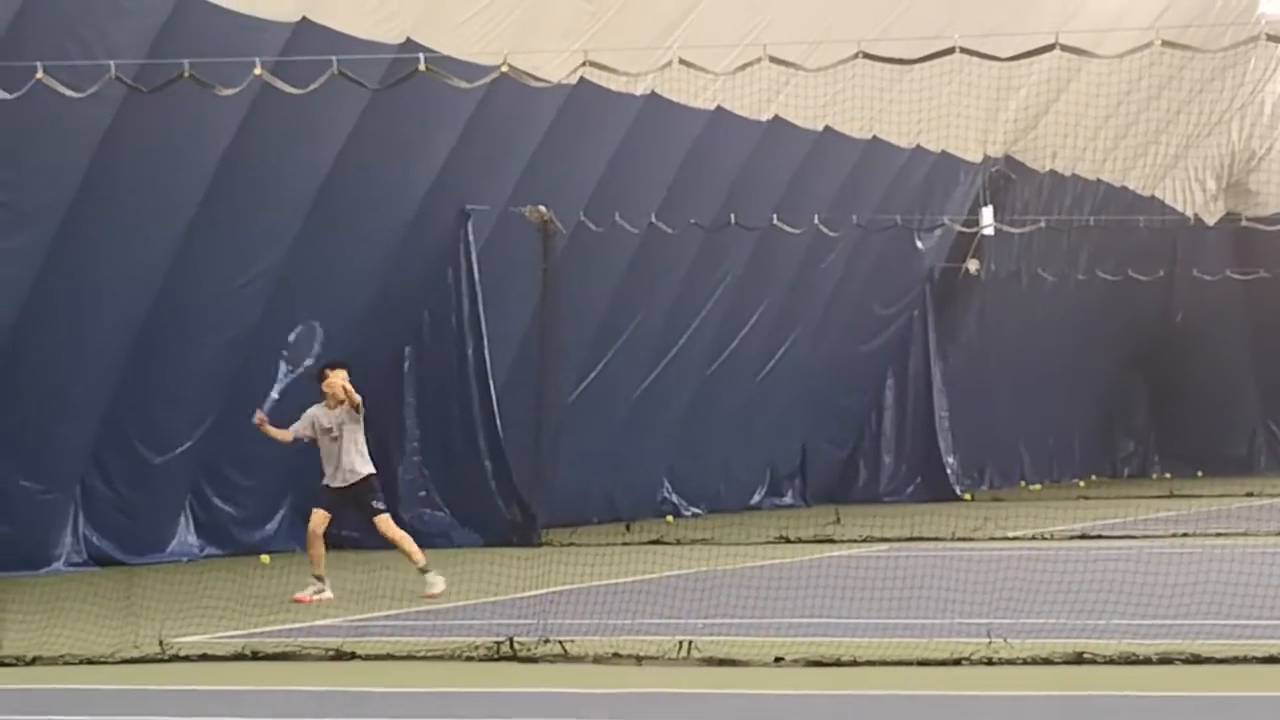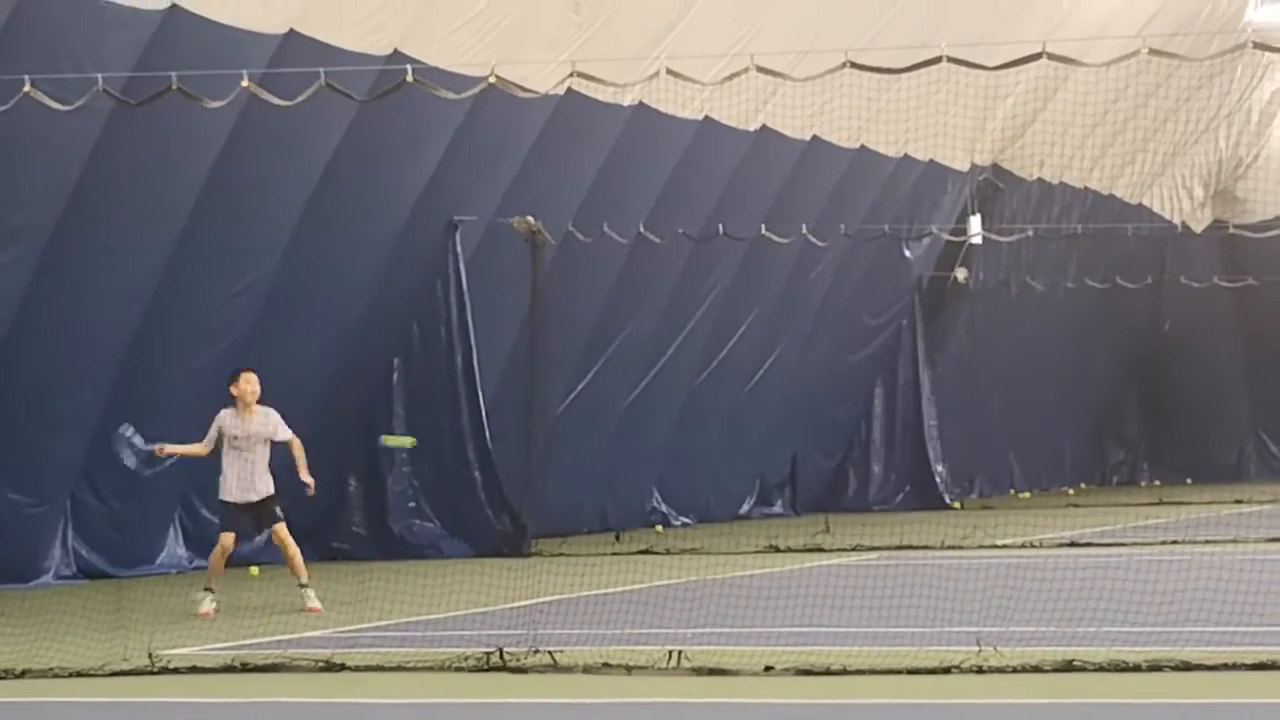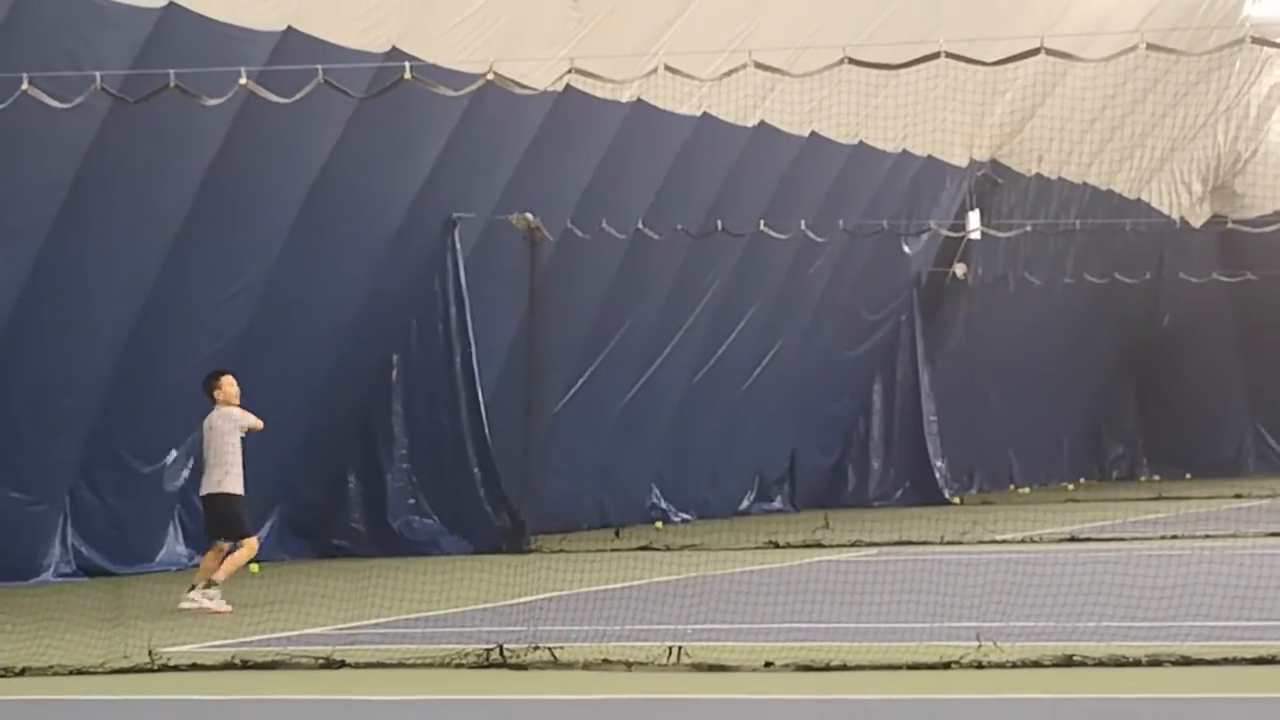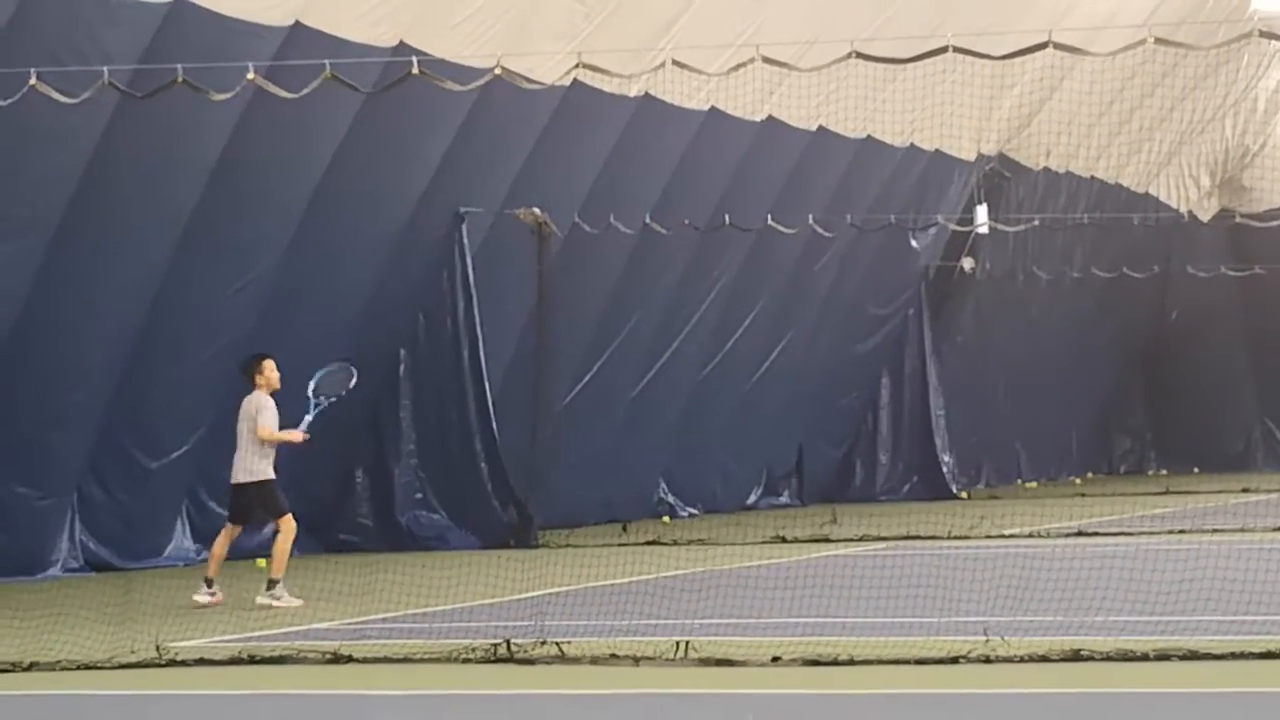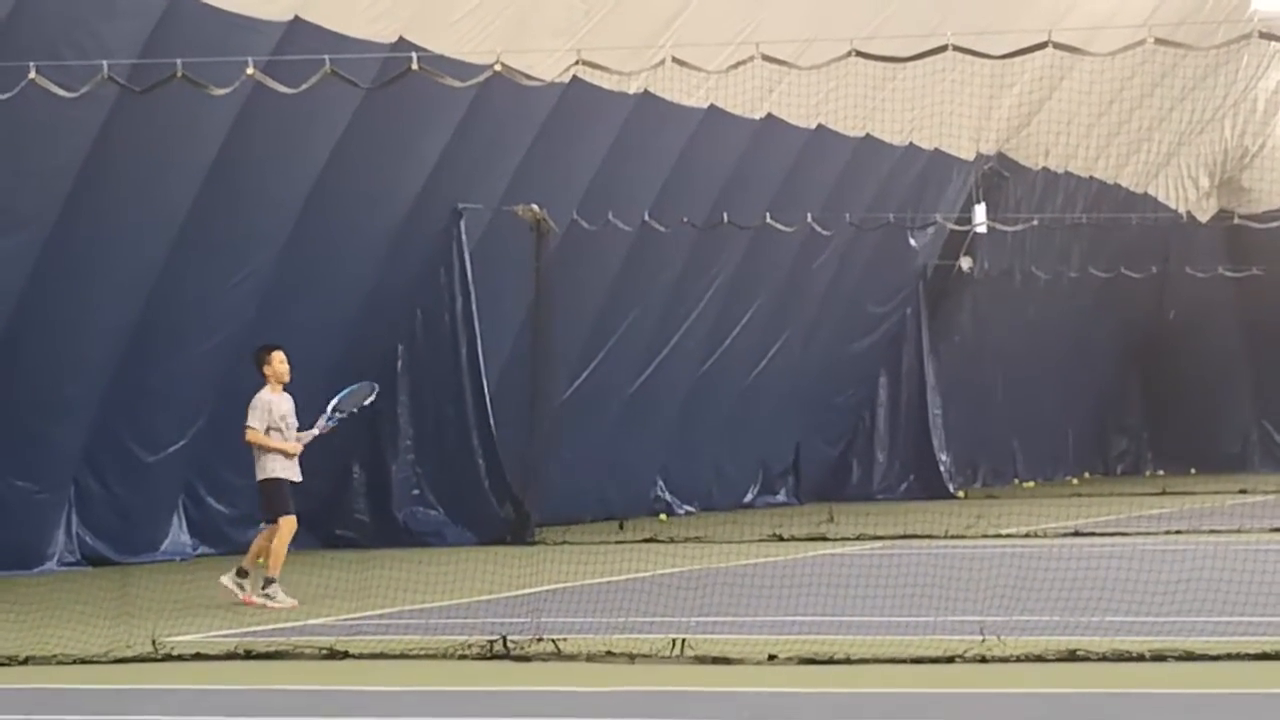
dt=0.5s
person 1, frame 1
left shoulder: (351, 407)
right shoulder: (313, 414)
left elbow: (355, 399)
right elbow: (287, 436)
left wrist: (344, 385)
right wrist: (265, 427)
left hip: (360, 478)
right hip: (332, 482)
left knee: (387, 529)
right knee: (314, 529)
left ankle: (427, 573)
right ankle: (319, 584)
person 1, frame 2
left shoulder: (268, 416)
right shoulder: (223, 418)
left elbow: (294, 442)
right elbow: (205, 448)
left wrist: (303, 472)
right wrist: (173, 449)
left hip: (263, 493)
right hip: (232, 495)
left knee: (283, 539)
right knee: (224, 545)
left ankle: (306, 591)
right ankle: (208, 594)
person 1, frame 3
left shoulder: (209, 421)
right shoulder: (232, 414)
right elbow: (259, 424)
left hip: (209, 491)
right hip: (226, 491)
left knee: (220, 546)
right knee: (249, 546)
left ankle: (195, 593)
right ankle: (209, 589)
person 1, frame 4
left shoulder: (248, 402)
right shoulder: (266, 403)
right elbow: (263, 434)
left wrist: (286, 434)
right wrist: (290, 436)
left hip: (240, 476)
right hip: (259, 476)
left knee: (229, 532)
right knee: (287, 526)
left ankle: (208, 588)
right ankle: (273, 589)
person 1, frame 5
left shoulder: (287, 399)
right shoulder: (263, 399)
right elbow: (252, 436)
left wrist: (313, 432)
right wrist: (286, 446)
left hip: (288, 473)
right hip: (273, 473)
left knee: (271, 530)
right knee: (285, 526)
left ankle: (238, 576)
right ankle: (269, 589)
